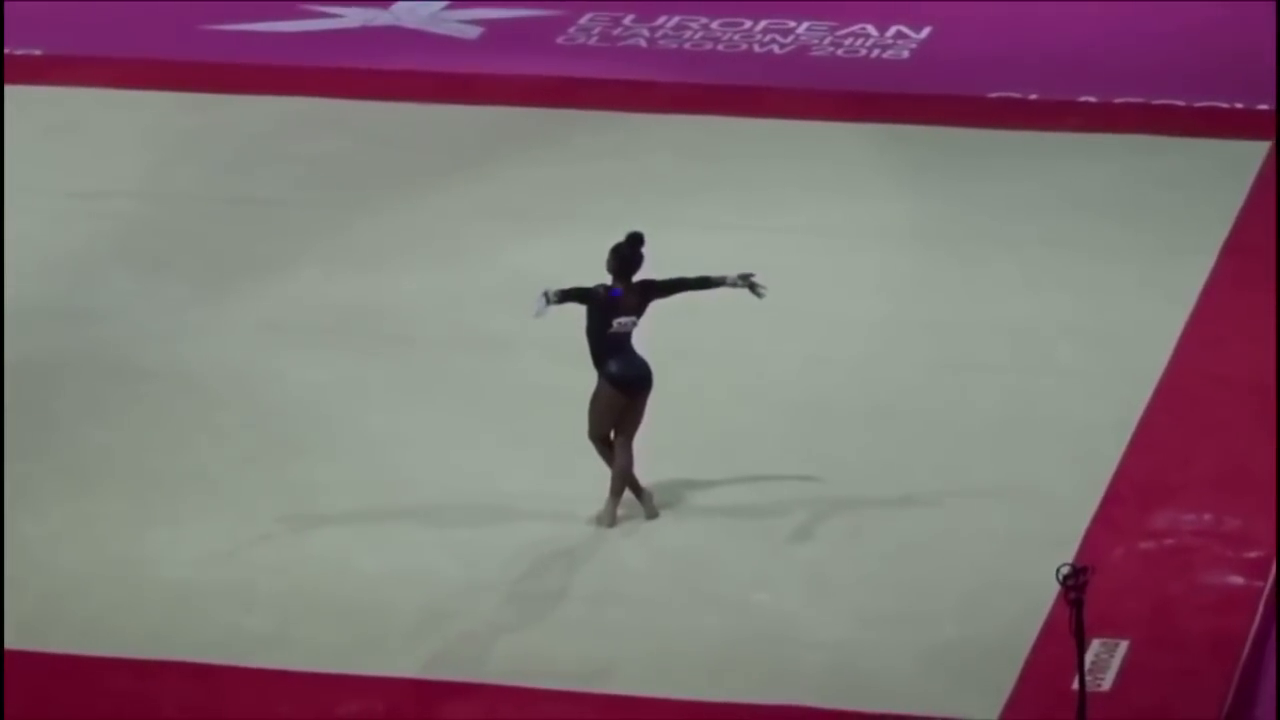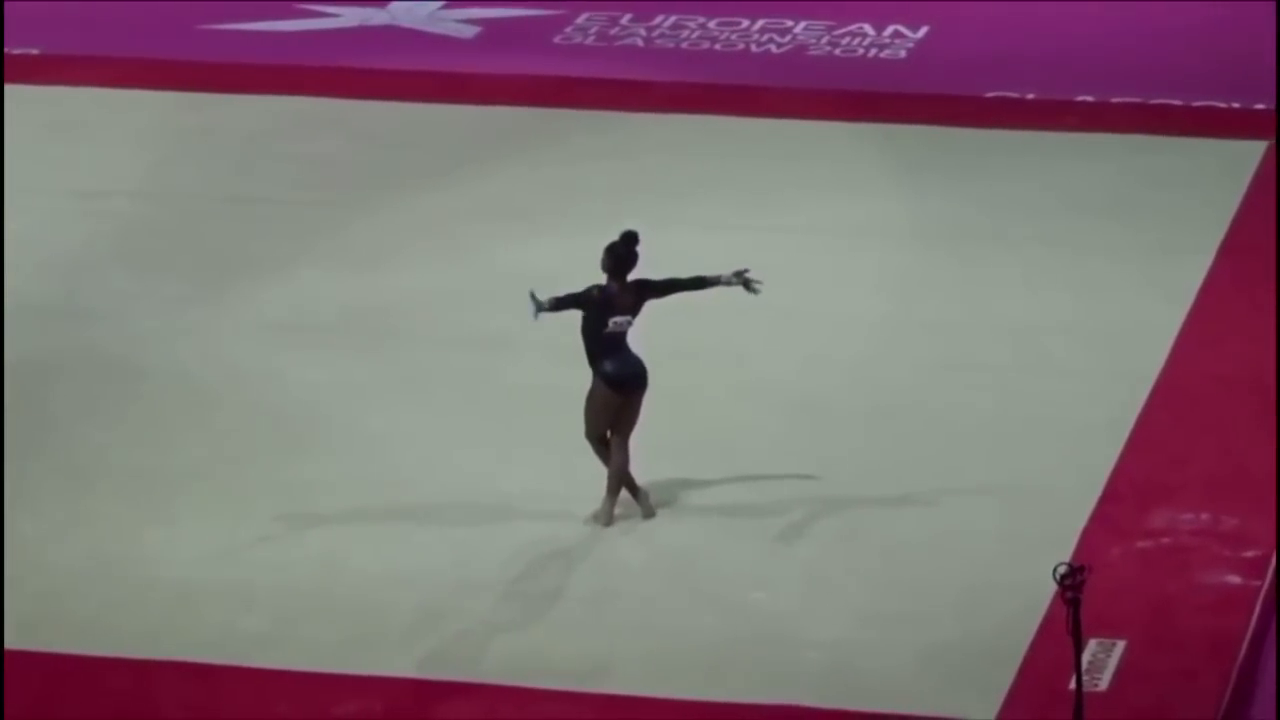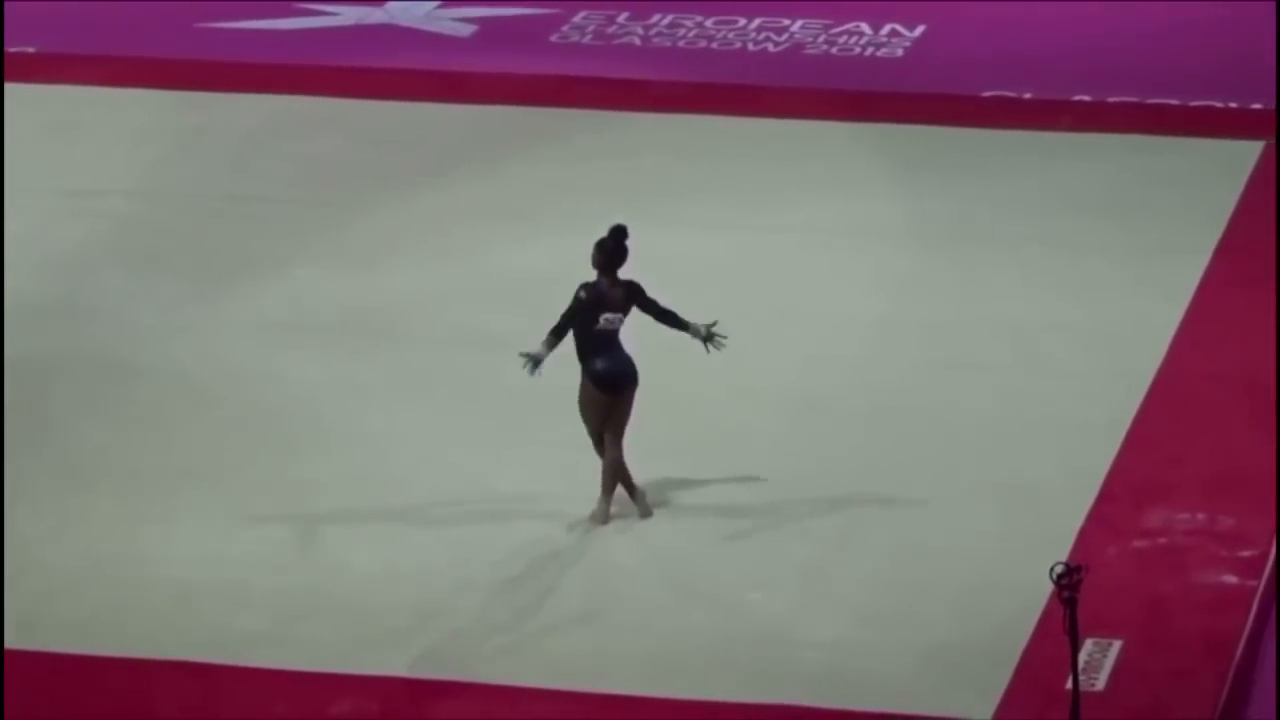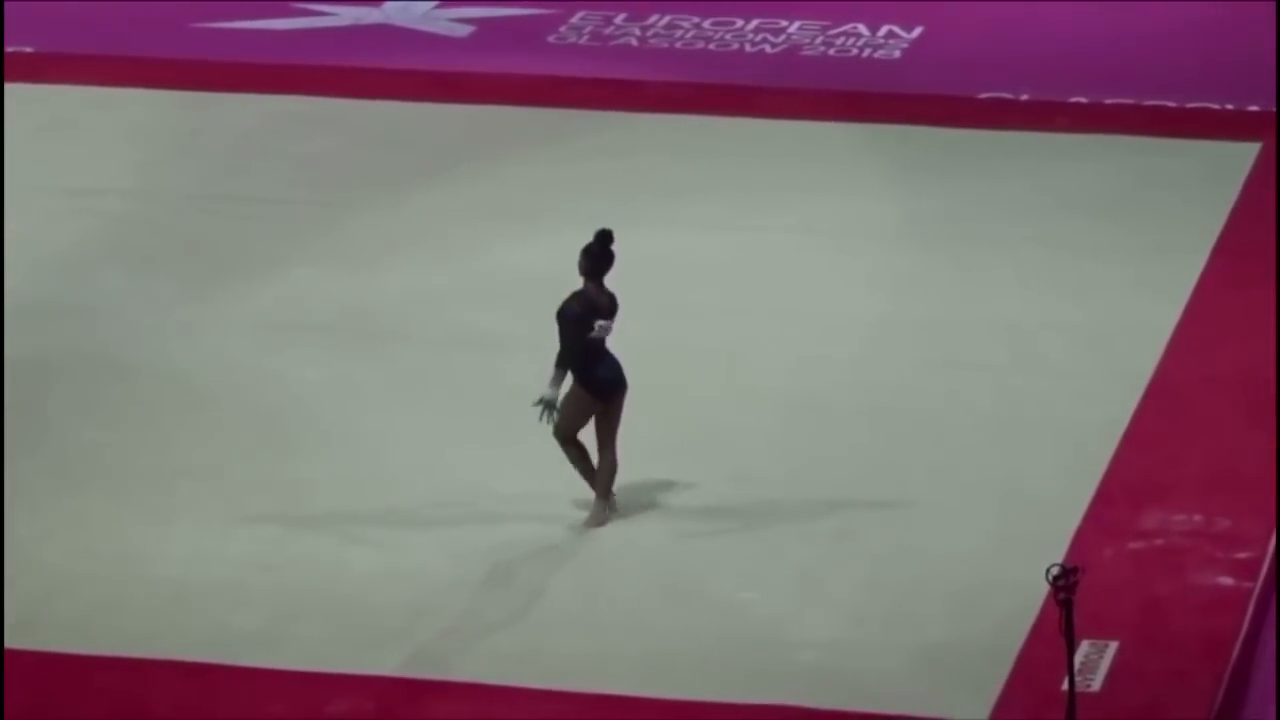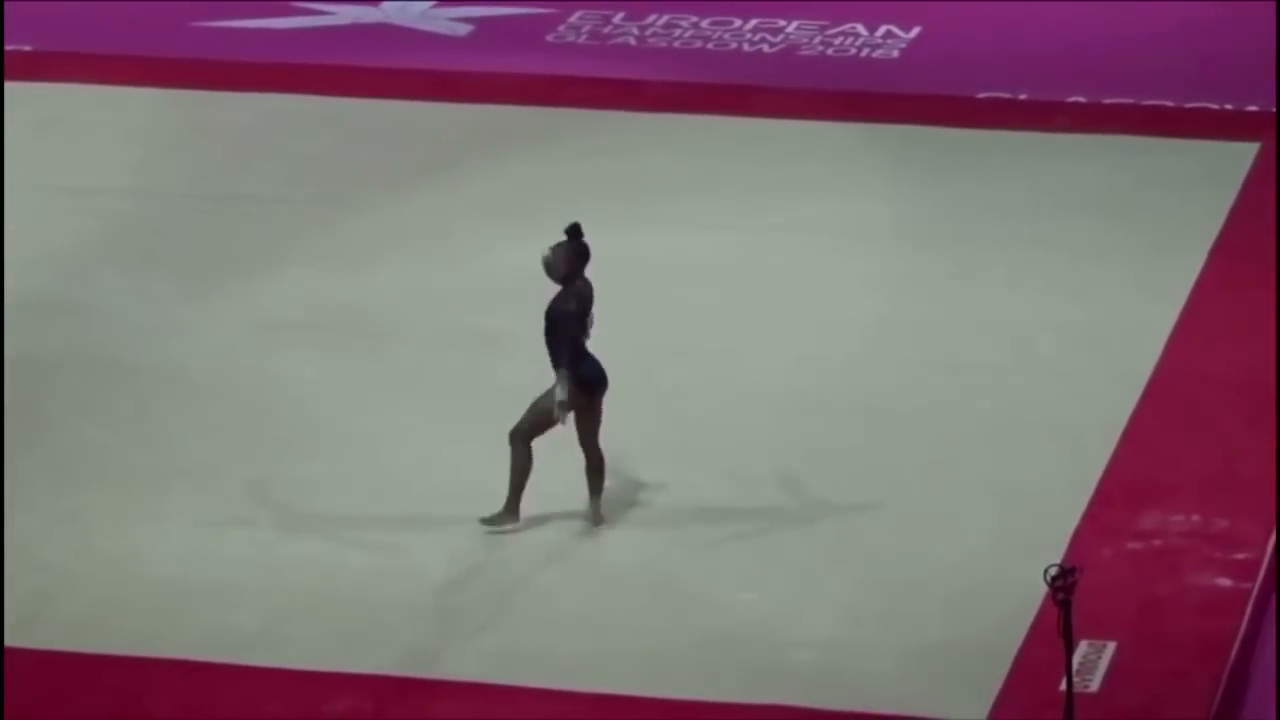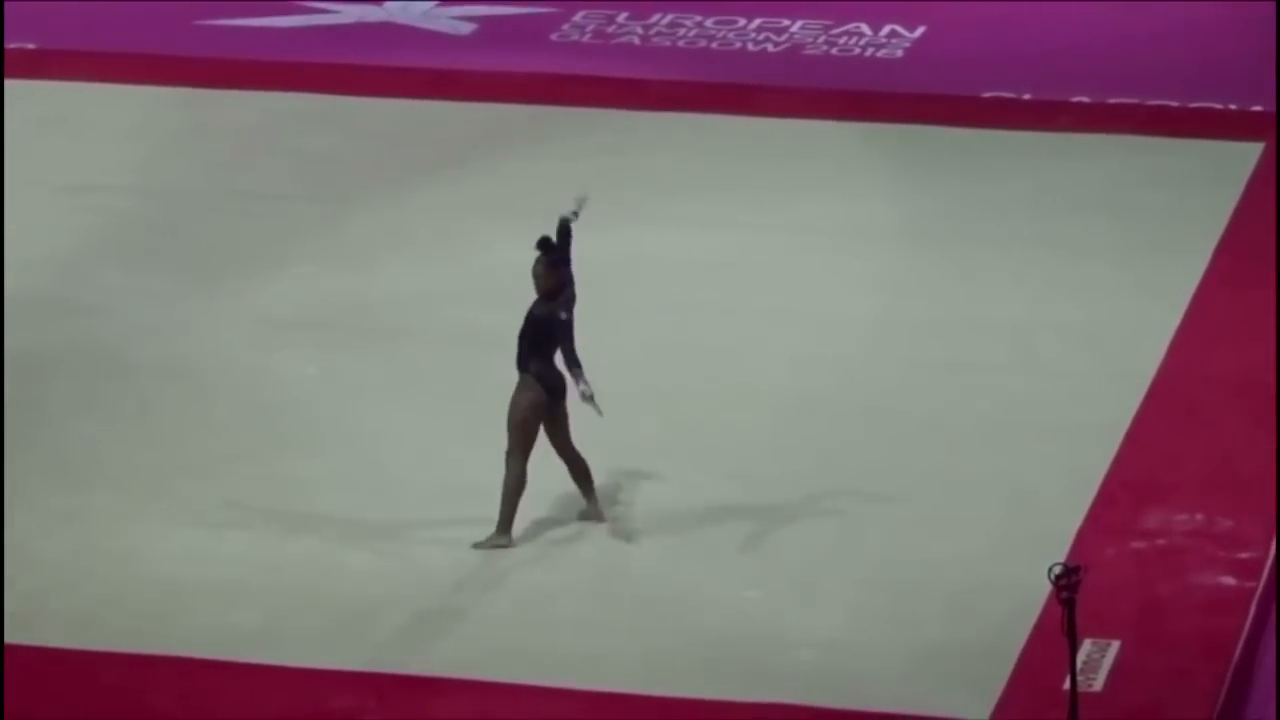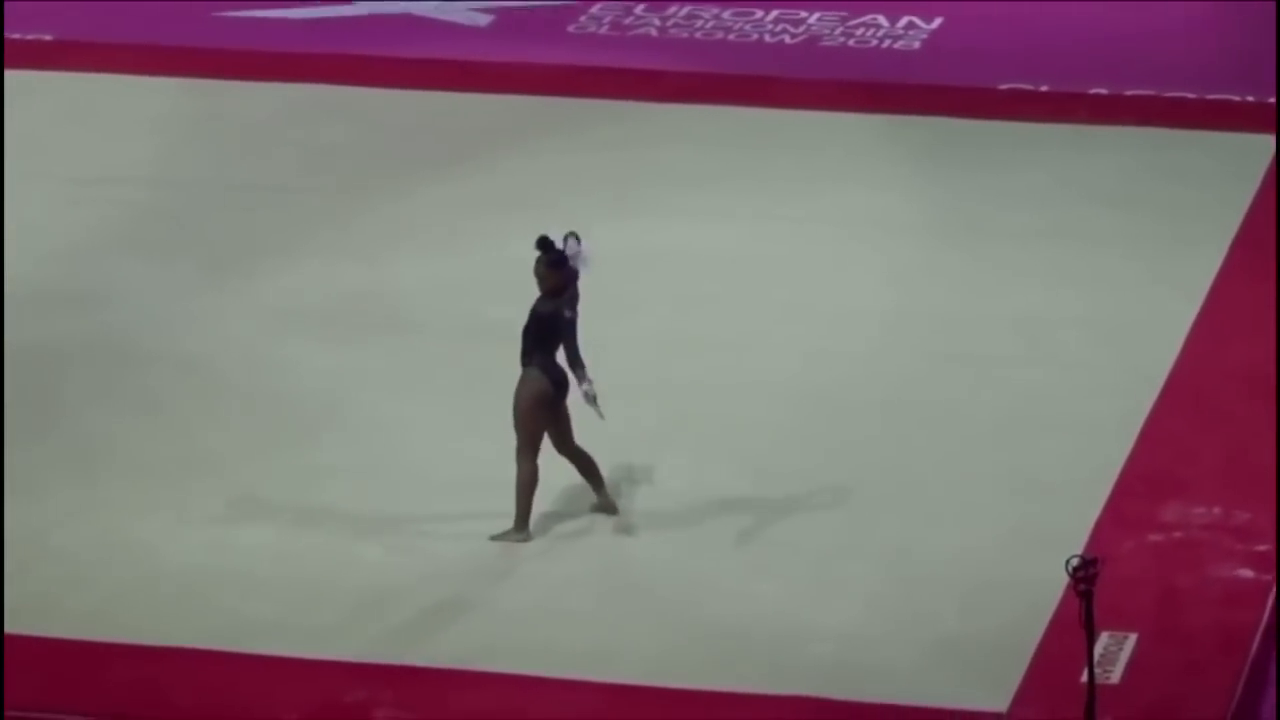
dt=0.2s
person 1, frame 1
left shoulder: (603, 295)
right shoulder: (644, 291)
left elbow: (575, 294)
right elbow: (689, 283)
left wrist: (551, 298)
right wrist: (731, 280)
left hip: (615, 376)
right hip: (640, 373)
left knee: (599, 437)
right knee: (623, 442)
left ankle: (639, 493)
right ankle: (612, 506)
person 1, frame 2
left shoulder: (598, 295)
right shoulder: (640, 290)
left elbow: (571, 301)
right elbow: (685, 283)
left wrist: (544, 305)
right wrist: (727, 279)
left hip: (610, 375)
right hip: (635, 371)
left knee: (596, 437)
right knee: (619, 441)
left ankle: (636, 493)
right ankle: (609, 505)
person 1, frame 3
left shoulder: (589, 293)
right shoulder: (631, 290)
left elbow: (566, 324)
right elbow: (663, 314)
left wrist: (542, 351)
right wrist: (698, 330)
left hip: (598, 374)
right hip: (626, 369)
left knee: (601, 440)
right knee: (613, 441)
left ankle: (634, 493)
right ankle: (605, 505)
person 1, frame 4
left shoulder: (577, 301)
right shoulder: (610, 299)
left elbow: (568, 346)
left wrist: (554, 388)
left hip: (591, 381)
right hip: (615, 376)
left knee: (564, 434)
right knee: (607, 445)
left ankle: (602, 498)
right ankle: (601, 505)
person 1, frame 5
left shoulder: (570, 300)
right shoulder: (579, 287)
left elbow: (566, 345)
left wrist: (562, 390)
right wrist: (549, 261)
left hip: (578, 380)
right hip: (594, 376)
left knee: (519, 435)
right knee: (590, 445)
left ankle: (510, 511)
right ankle: (595, 510)
person 1, frame 6
left shoulder: (558, 309)
right shoulder: (563, 291)
left elbow: (568, 347)
right elbow: (563, 240)
left wrist: (581, 382)
right wrist: (570, 217)
left hip: (536, 383)
right hip: (548, 380)
left knee: (516, 456)
right knee: (564, 446)
left ankle: (503, 532)
right ankle: (593, 506)
person 1, frame 7
left shoulder: (562, 308)
right shoulder: (566, 291)
left elbow: (571, 349)
right elbow: (571, 241)
left wrist: (585, 383)
right wrist: (571, 245)
left hip: (538, 378)
right hip: (550, 377)
left knee: (526, 454)
right knee: (567, 446)
left ankle: (520, 527)
right ankle: (604, 498)
